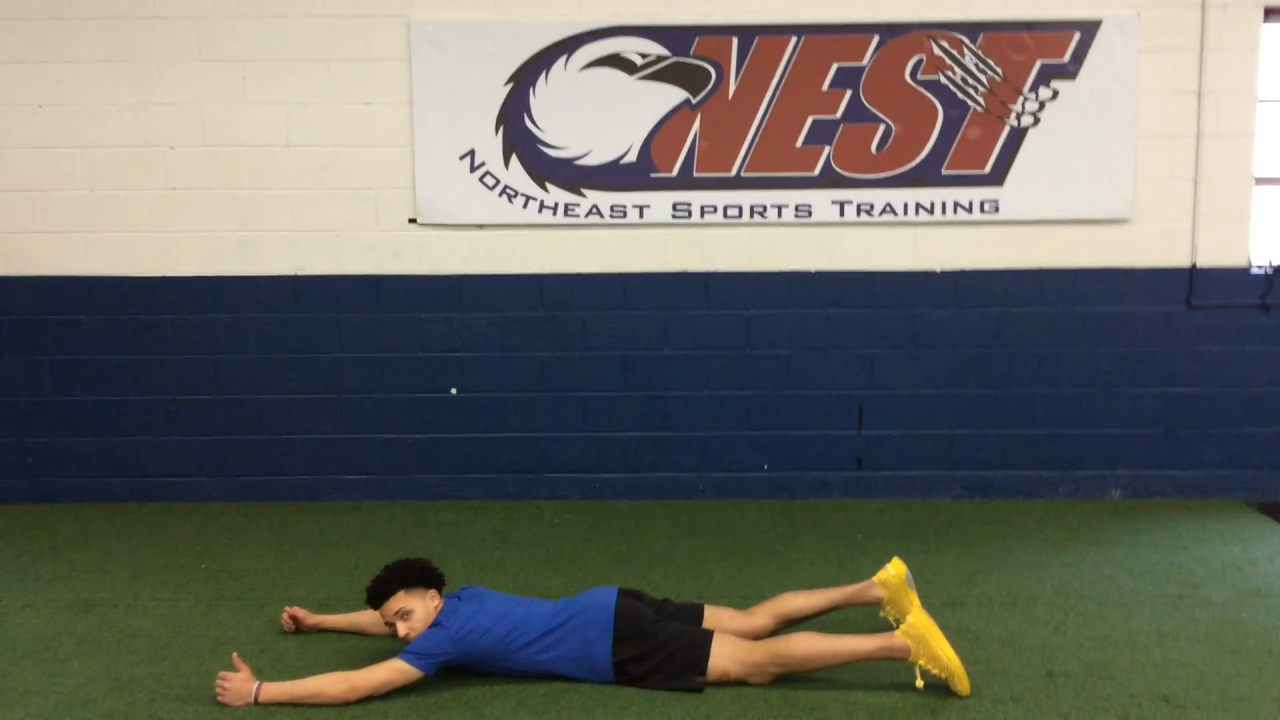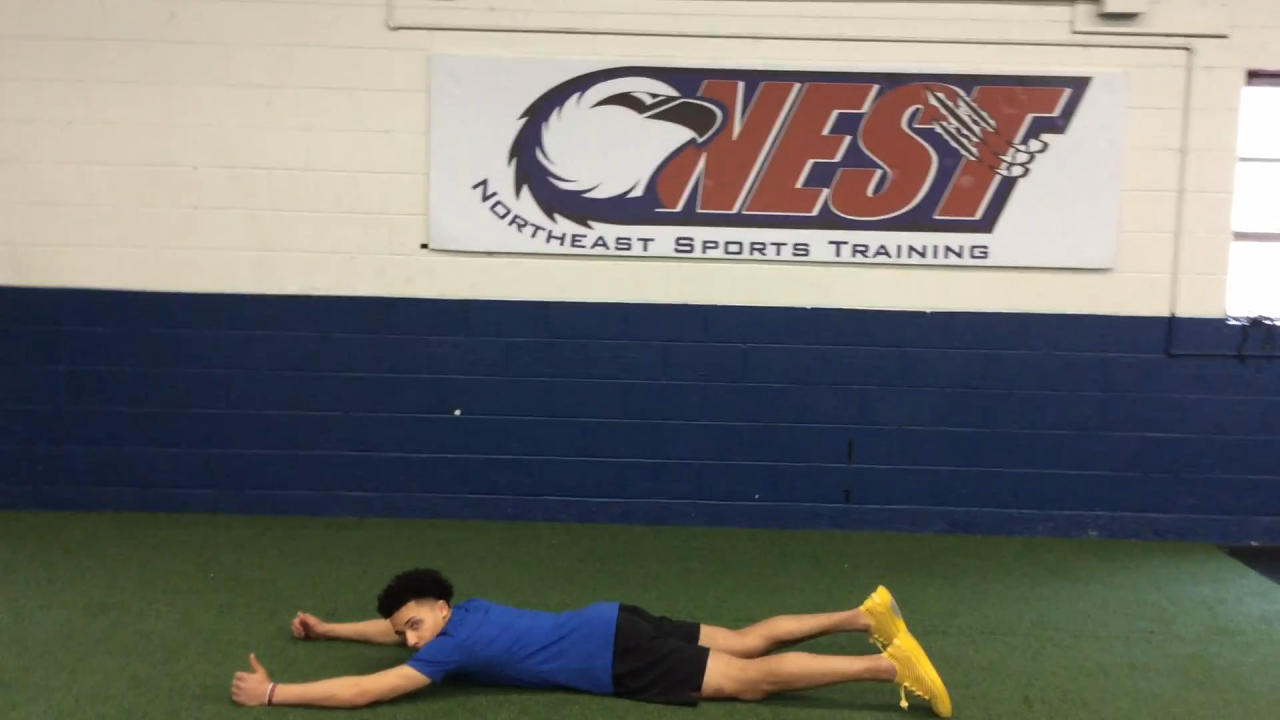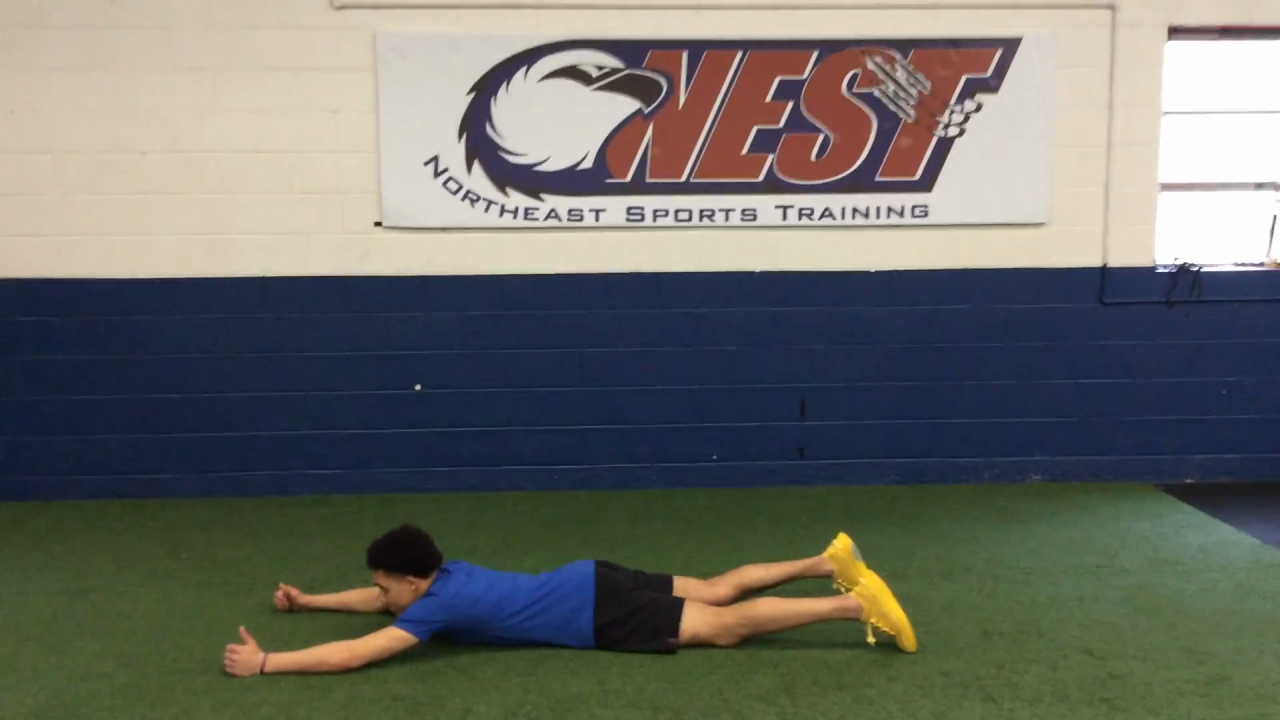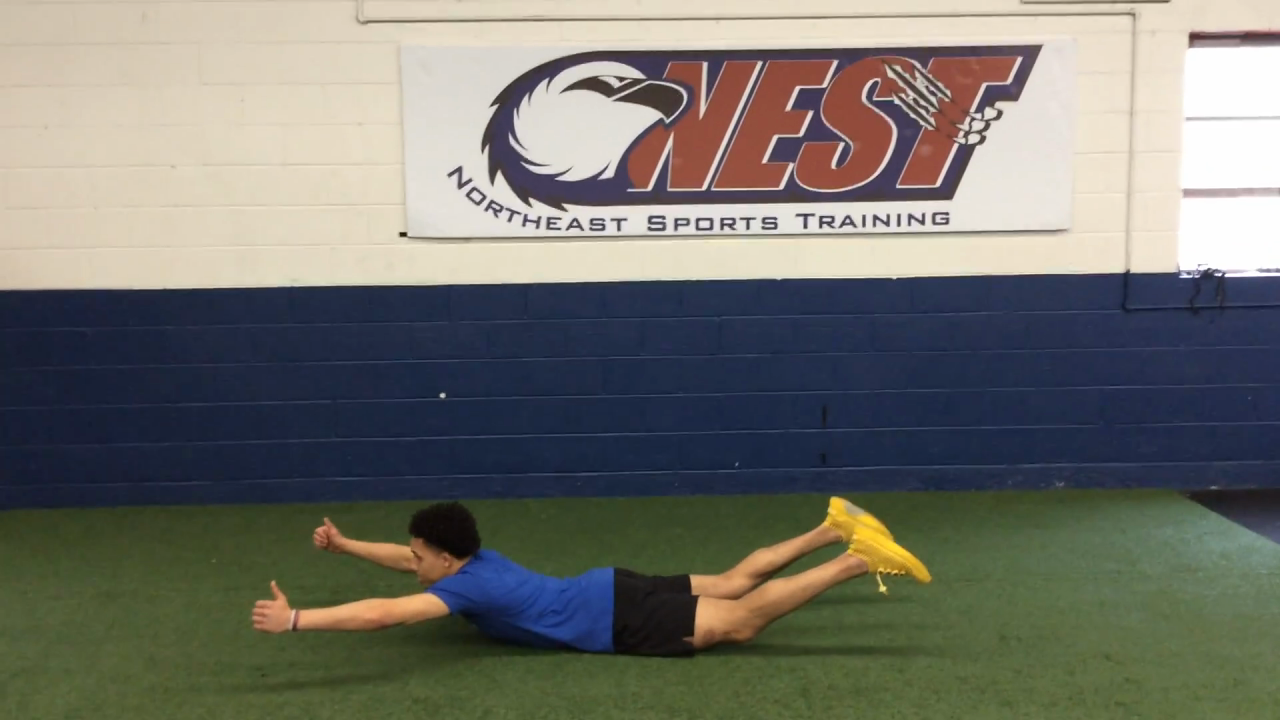
dt=1s
person 1, frame 1
left shoulder: (447, 635)
right shoulder: (456, 600)
left elbow: (350, 689)
right elbow: (389, 617)
left wrist: (258, 693)
right wrist: (317, 620)
left hip: (619, 647)
right hip: (614, 611)
left knee: (756, 662)
right knee: (755, 622)
left ankle: (901, 642)
right ankle: (877, 588)
person 1, frame 2
left shoulder: (453, 644)
right shoulder: (461, 612)
right elbow: (397, 625)
right wrist: (326, 628)
left hip: (617, 660)
right hip: (614, 627)
right knee: (745, 643)
right ankle: (863, 617)
person 1, frame 3
left shoulder: (438, 606)
right shoulder: (444, 573)
left elbow: (352, 656)
right elbow: (379, 599)
left wrist: (263, 663)
right wrist: (307, 600)
left hip: (597, 615)
right hip: (592, 583)
left knee: (724, 627)
right knee: (717, 592)
left ankle: (854, 603)
right ankle: (828, 562)
person 1, frame 4
left shoulder: (464, 588)
right shoulder: (473, 558)
left elbow: (381, 613)
right elbow: (412, 563)
left wrist: (293, 620)
right wrist: (345, 545)
left hip: (616, 622)
right hip: (612, 592)
left knee: (741, 622)
right knee: (733, 585)
left ankle: (858, 557)
right ankle: (831, 529)
